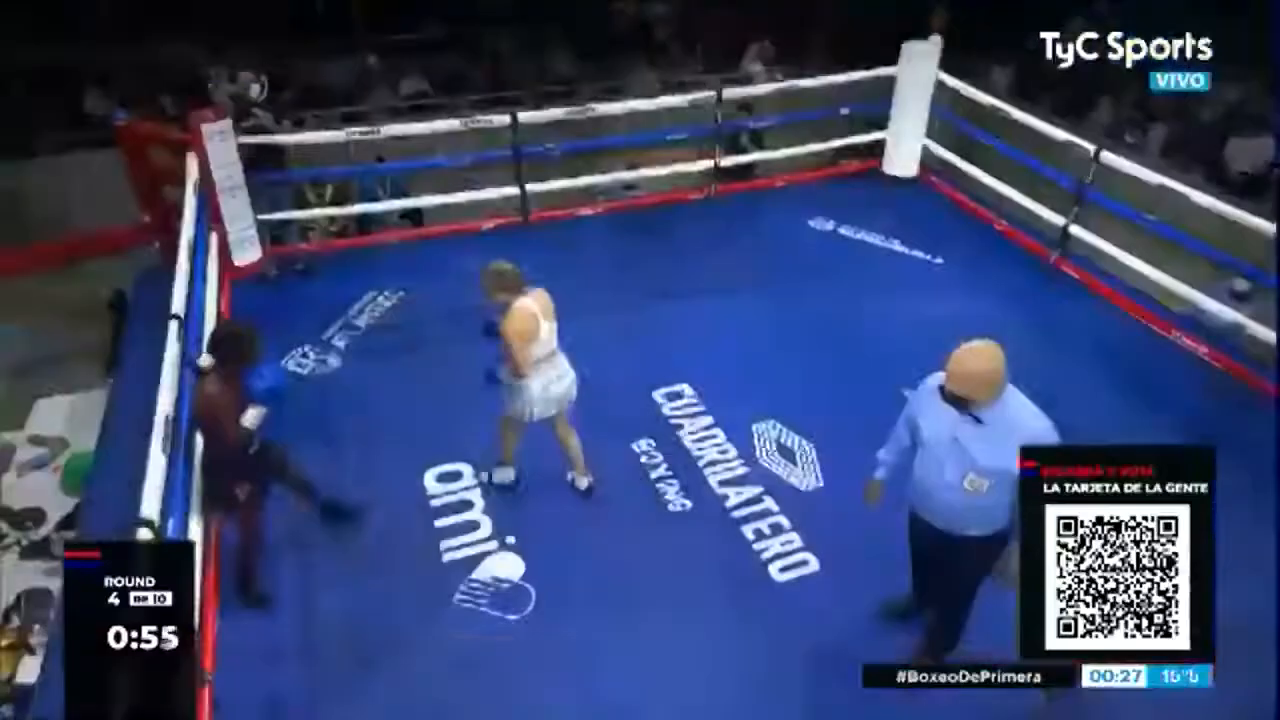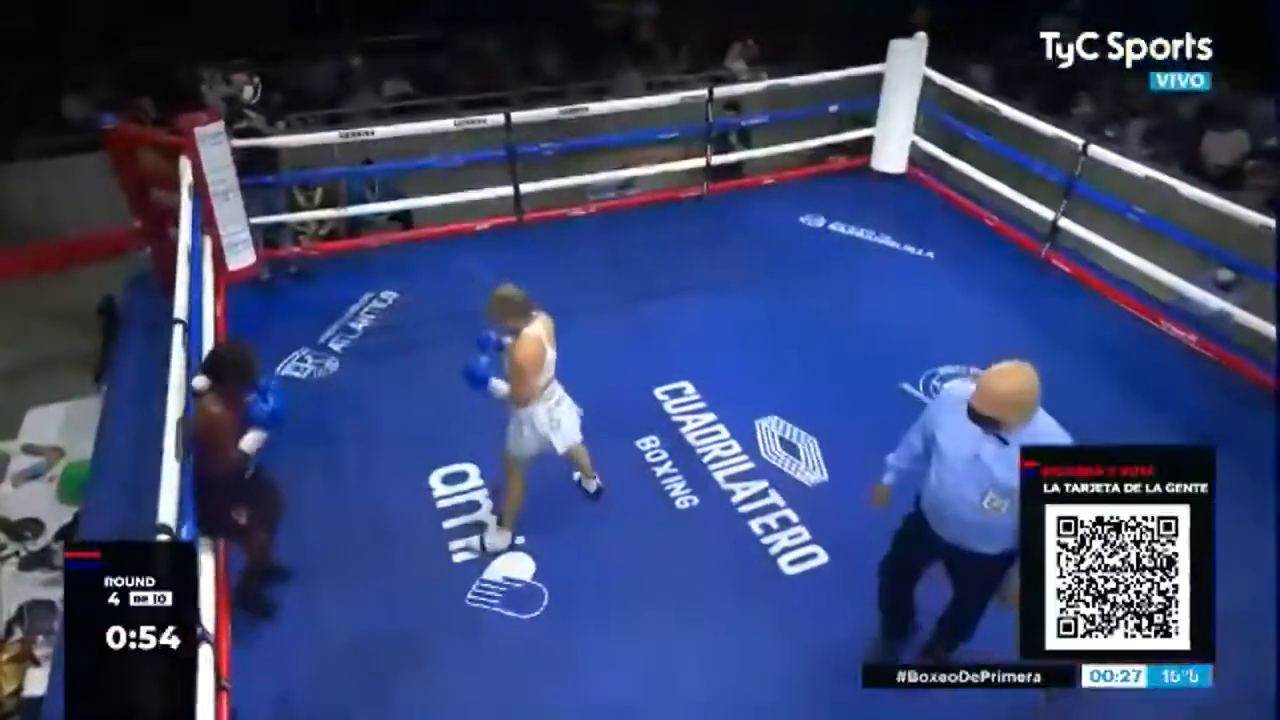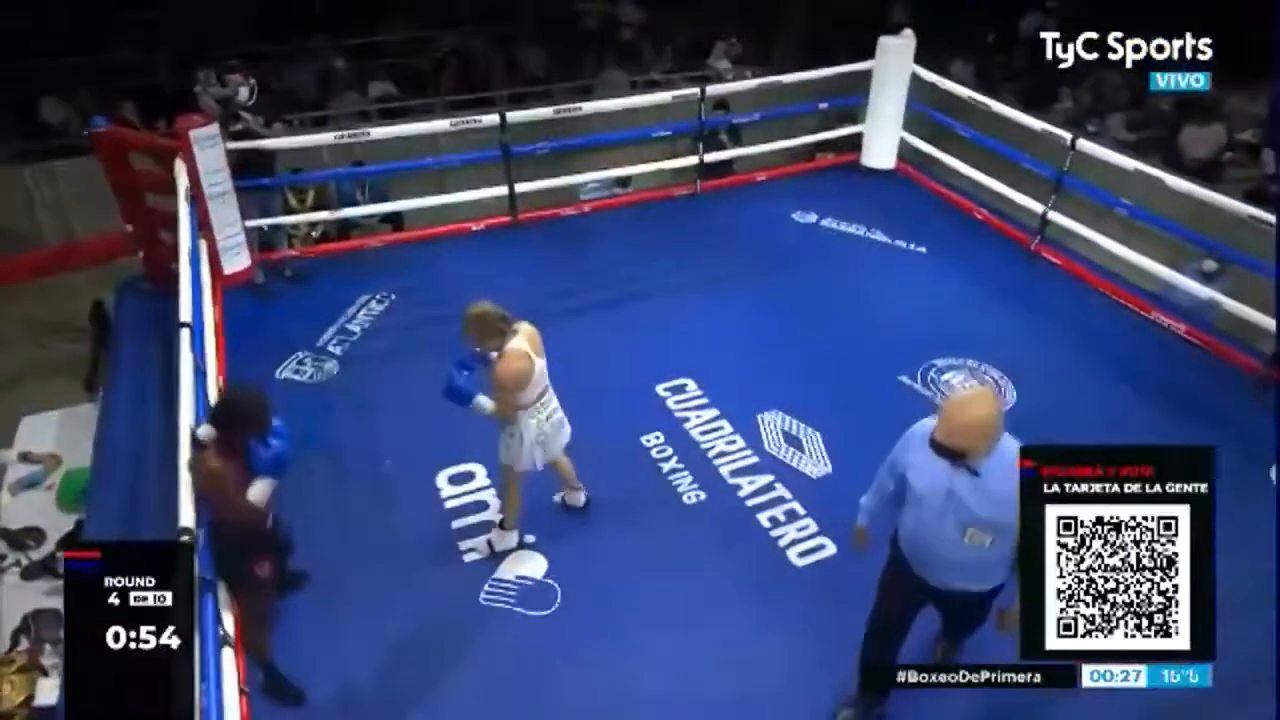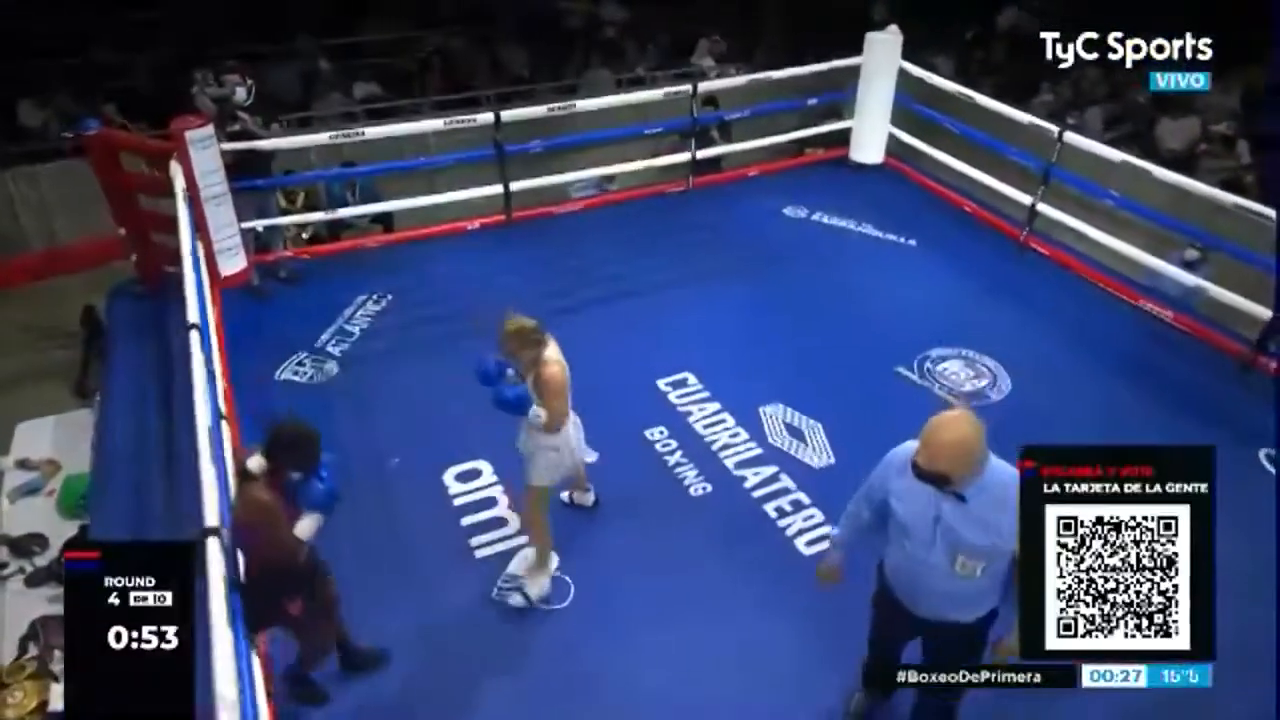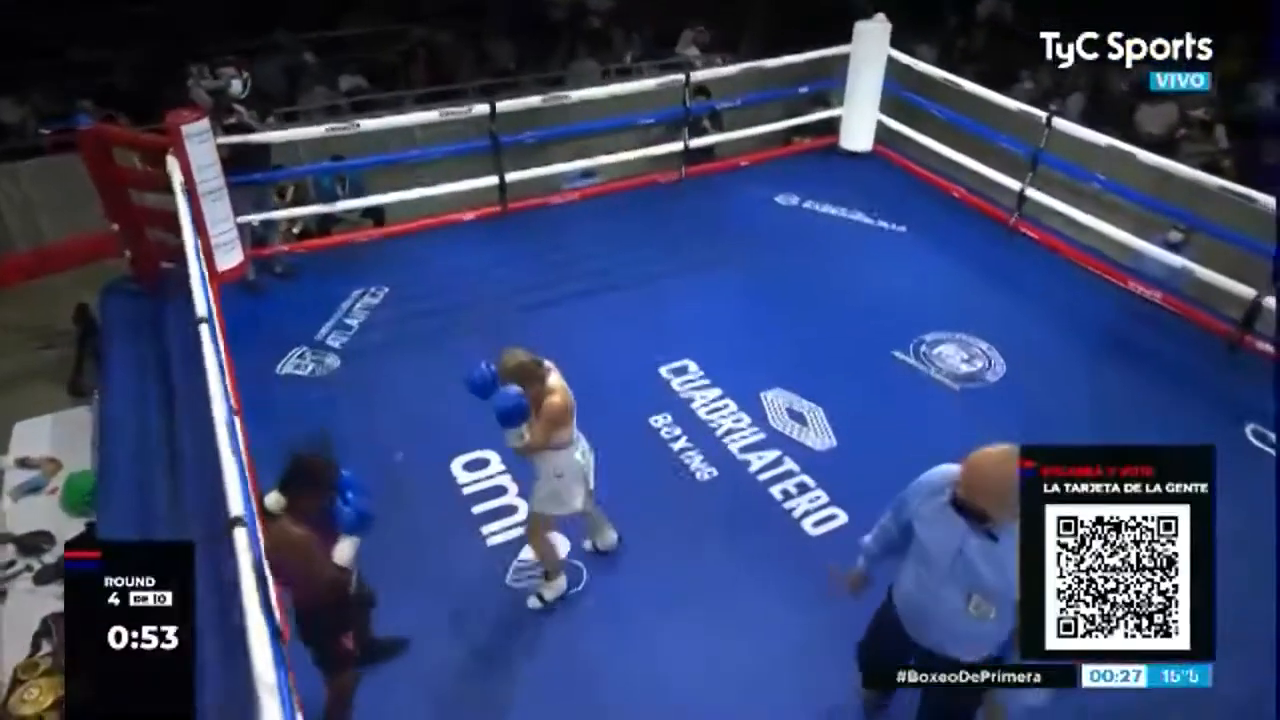
dt=0.4s
person 1, frame 1
left shoulder: (1033, 432)
right shoulder: (933, 388)
right elbow: (906, 432)
left wrist: (1021, 550)
right wrist: (882, 472)
left hip: (977, 538)
right hip: (923, 515)
left knee: (955, 597)
right knee: (923, 564)
left ankle: (934, 650)
right ankle: (924, 600)
person 1, frame 2
right shoulder: (954, 397)
right elbow: (920, 437)
left wrist: (1019, 575)
right wrist: (890, 477)
left hip: (986, 551)
right hip: (929, 520)
left knee: (967, 604)
right knee: (893, 575)
left ankle: (939, 647)
right ankle: (895, 633)
person 1, frame 3
right shoulder: (919, 436)
right elbow: (890, 479)
right wrist: (866, 518)
left hip: (974, 588)
right hip: (908, 562)
left knee: (960, 623)
right knee: (882, 632)
left ankle: (951, 639)
person 1, frame 4
left shoulder: (1015, 500)
right shoulder: (901, 461)
right elbow: (866, 506)
left wrist: (1017, 632)
right wrist: (837, 549)
left hip: (961, 623)
right hip: (896, 592)
right knee: (881, 648)
right ankle: (876, 689)
person 1, frame 5
right shoulder: (937, 482)
right elbow: (896, 522)
right wrist: (867, 561)
left hip: (963, 661)
right hip: (903, 612)
right knee: (871, 658)
right ankle: (882, 687)
person 2, frame 1
left shoulder: (229, 375)
right shoulder: (212, 394)
right elbow: (230, 443)
right wrist: (256, 408)
left hip: (250, 450)
right hip: (230, 465)
left knee: (297, 477)
right knee: (251, 528)
left ankle: (325, 508)
right ankle: (247, 584)
person 2, frame 2
left shoulder: (220, 392)
right shoulder: (213, 414)
right elbow: (225, 467)
left wrist: (259, 404)
right wrist: (259, 432)
left hip: (244, 474)
right hip: (223, 488)
left knee: (273, 504)
right knee: (258, 552)
left ankle: (264, 567)
right ankle: (247, 592)
person 2, frame 3
left shoulder: (217, 435)
right shoulder: (215, 468)
right elbow: (239, 520)
left wrist: (261, 450)
left hip: (259, 528)
right hip: (242, 544)
left knee: (281, 549)
right knee: (256, 609)
left ankle: (277, 579)
right ankle: (271, 675)
person 2, frame 4
left shoulder: (264, 468)
right shoulder: (261, 502)
right elbow: (286, 555)
left wrist: (304, 486)
right wrist: (315, 513)
left hip: (295, 563)
right hip: (276, 580)
left knee: (328, 599)
right knee: (319, 642)
left ankle: (349, 654)
right ankle: (299, 674)
person 2, frame 5
left shoulder: (280, 504)
right shoulder: (293, 536)
right elbow: (328, 583)
right wrist: (350, 536)
left hip: (339, 596)
right hip: (326, 615)
left knee: (362, 616)
right knee: (344, 688)
left ankle: (368, 649)
person 3, frame 1
left shoulder: (513, 322)
right shoulder: (540, 295)
left elbow: (520, 367)
left wrist: (500, 374)
right wrist: (502, 328)
left hip: (536, 384)
right hip: (558, 371)
left knee: (509, 423)
right knee: (562, 425)
left ankle: (505, 472)
right ankle: (583, 478)
person 3, frame 2
left shoulder: (521, 351)
right shoulder: (541, 319)
left elbow: (521, 397)
left wrist: (489, 382)
right wrist: (502, 343)
left hip: (533, 414)
right hip: (554, 399)
left knee: (514, 470)
right knee: (571, 443)
left ankle: (502, 533)
right ankle: (590, 480)
person 3, frame 3
left shoulder: (506, 369)
right shoulder: (525, 329)
left elbow: (506, 414)
left wrist: (473, 399)
right wrist: (488, 358)
left hip: (527, 425)
right hip: (549, 408)
left knee: (511, 480)
right knee: (556, 456)
left ankle: (507, 534)
right ankle: (576, 494)
person 3, frame 4
left shoulder: (550, 373)
right shoulder: (542, 344)
left elbow: (555, 422)
right elbow: (525, 377)
left wrist: (527, 409)
right wrist: (505, 374)
left hip: (553, 439)
right hip: (544, 431)
left knee: (534, 507)
right knee: (570, 464)
left ankle: (541, 573)
right ankle: (584, 494)
person 3, frame 5
left shoulder: (554, 403)
right shoulder: (542, 369)
left elbow: (527, 448)
right elbow: (509, 395)
left wrist: (513, 426)
right wrist: (495, 391)
left hip: (559, 465)
right hip: (567, 453)
left knee: (536, 531)
right knee: (582, 504)
left ankle: (555, 579)
right ankle: (605, 537)
person 4, frame 1
left shoulder: (272, 106)
right shoulder: (237, 110)
left elbow: (288, 132)
left wrist: (269, 124)
left hip: (278, 170)
right hip: (254, 174)
left knee: (287, 217)
right knee: (261, 222)
left ankle: (296, 259)
right ankle: (268, 265)
person 4, frame 2
left shoulder: (266, 107)
right shoulder: (230, 112)
left wrist: (262, 127)
left hip: (271, 173)
right hip: (246, 178)
right knee: (253, 225)
left ankle: (290, 262)
right ankle: (261, 270)
person 4, frame 3
left shoulder: (263, 107)
right shoulder: (225, 113)
left elbow: (279, 134)
left wrist: (257, 128)
left hip: (268, 176)
right hip: (242, 181)
left knee: (277, 223)
right knee: (249, 228)
left ankle: (285, 266)
right ankle: (256, 274)
person 4, frame 4
right shoulder: (222, 114)
left elbow: (276, 137)
left wrist: (253, 128)
left hip: (264, 178)
right hip: (239, 183)
left knee: (273, 225)
right knee: (245, 231)
left ankle: (279, 267)
right ankle: (252, 277)
person 4, frame 5
right shoulder: (218, 108)
left wrist: (249, 121)
left hip: (261, 171)
right hip: (236, 177)
left knee: (269, 219)
right knee: (242, 223)
left ankle: (275, 262)
right ankle: (249, 272)
